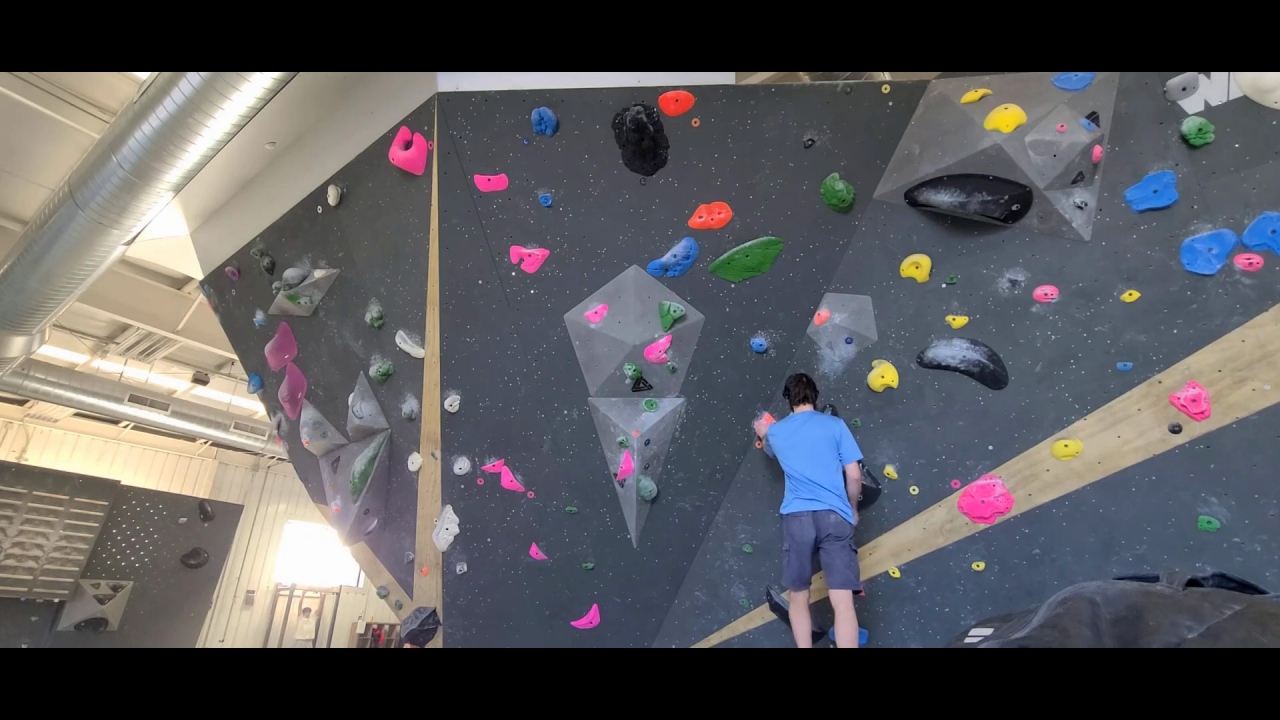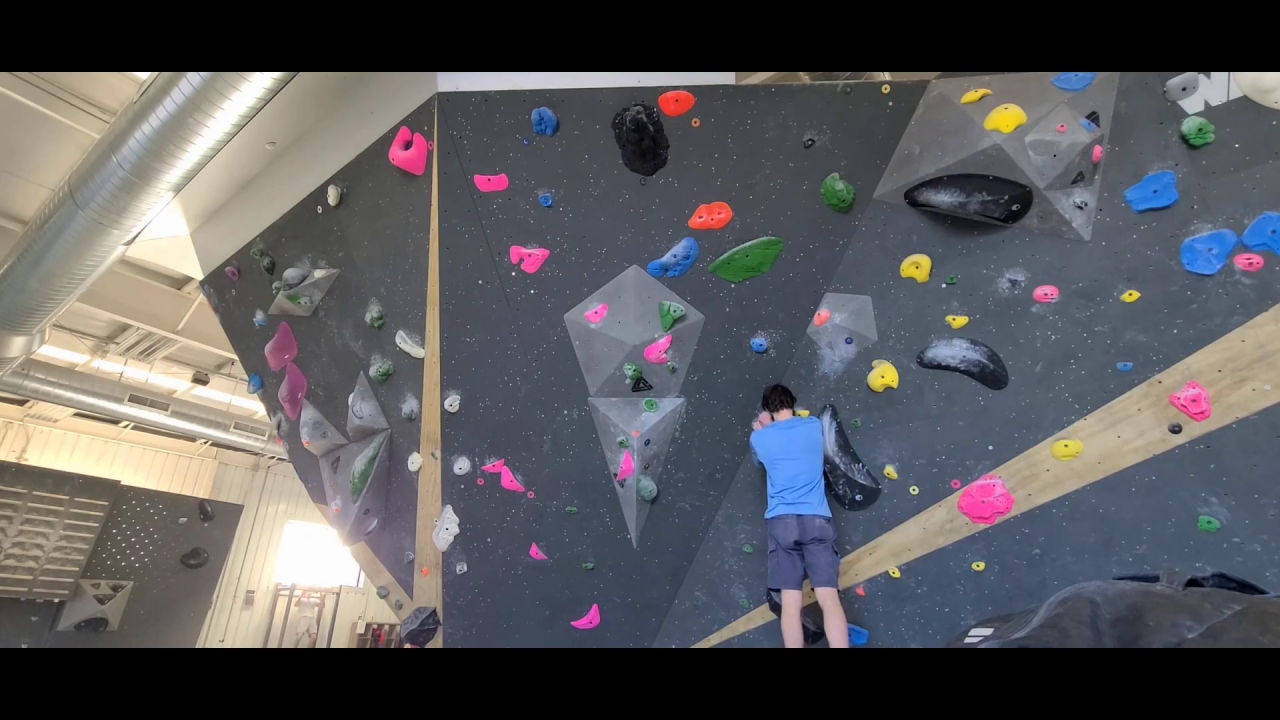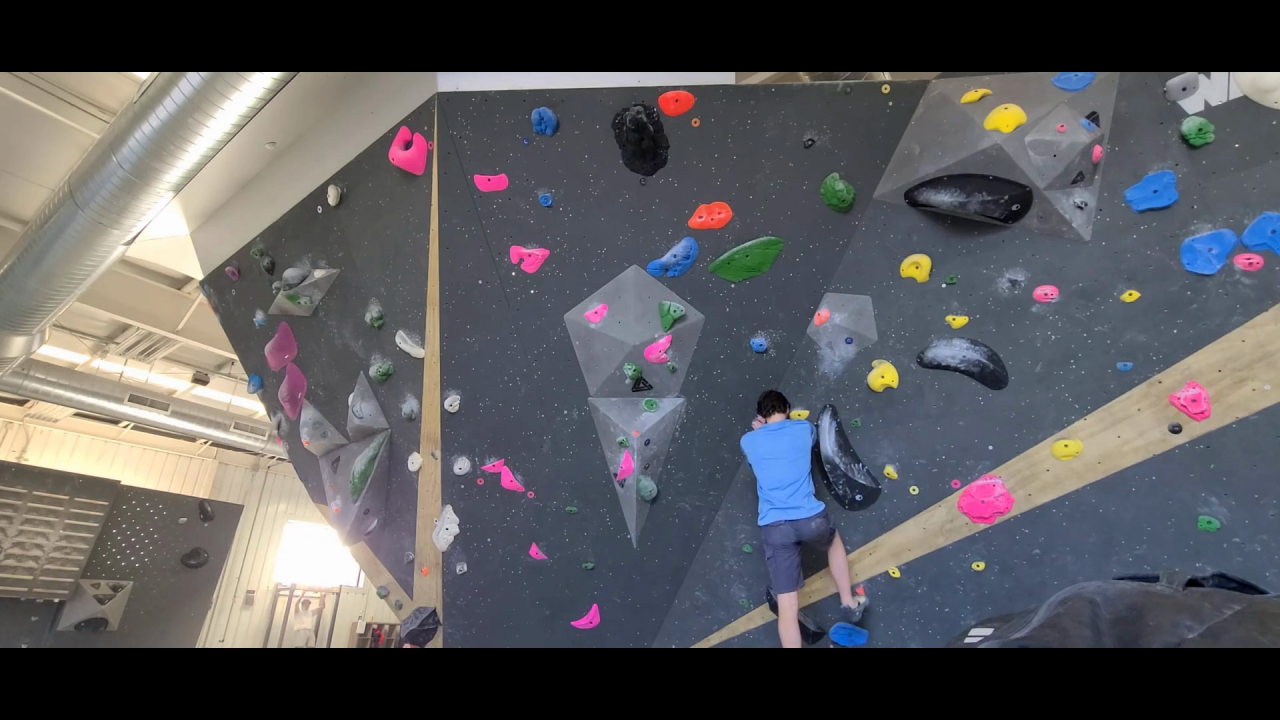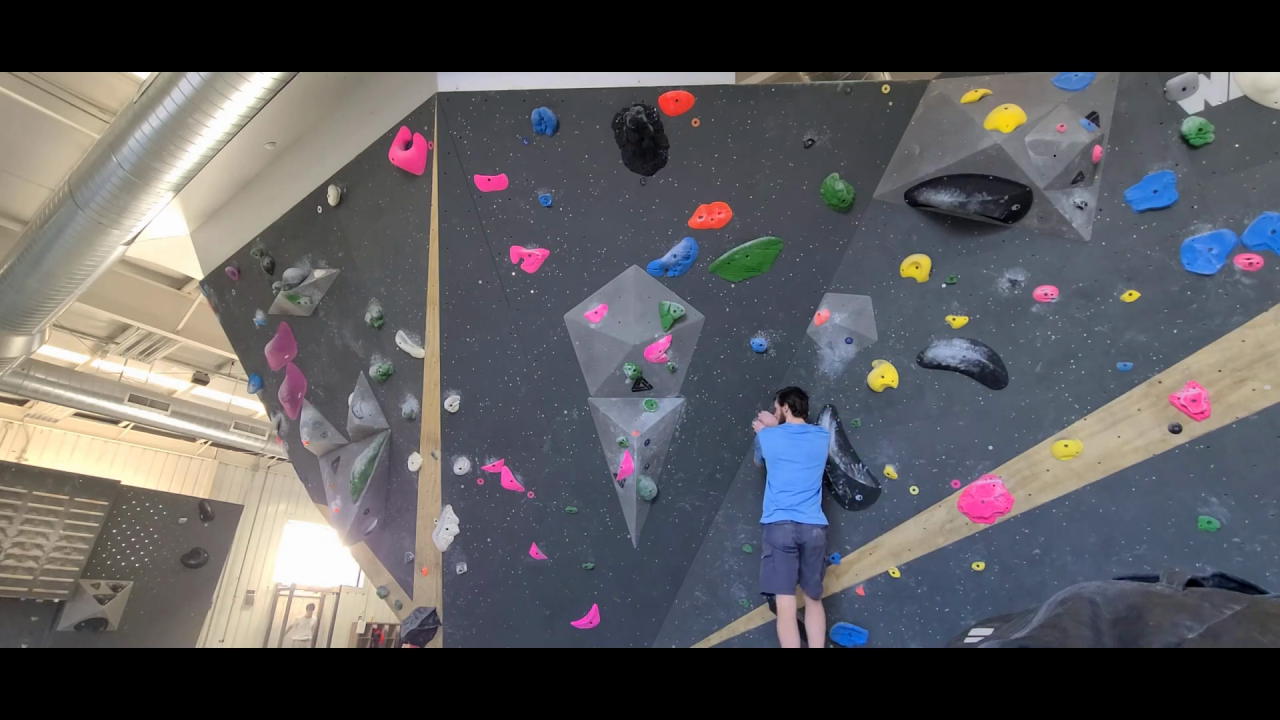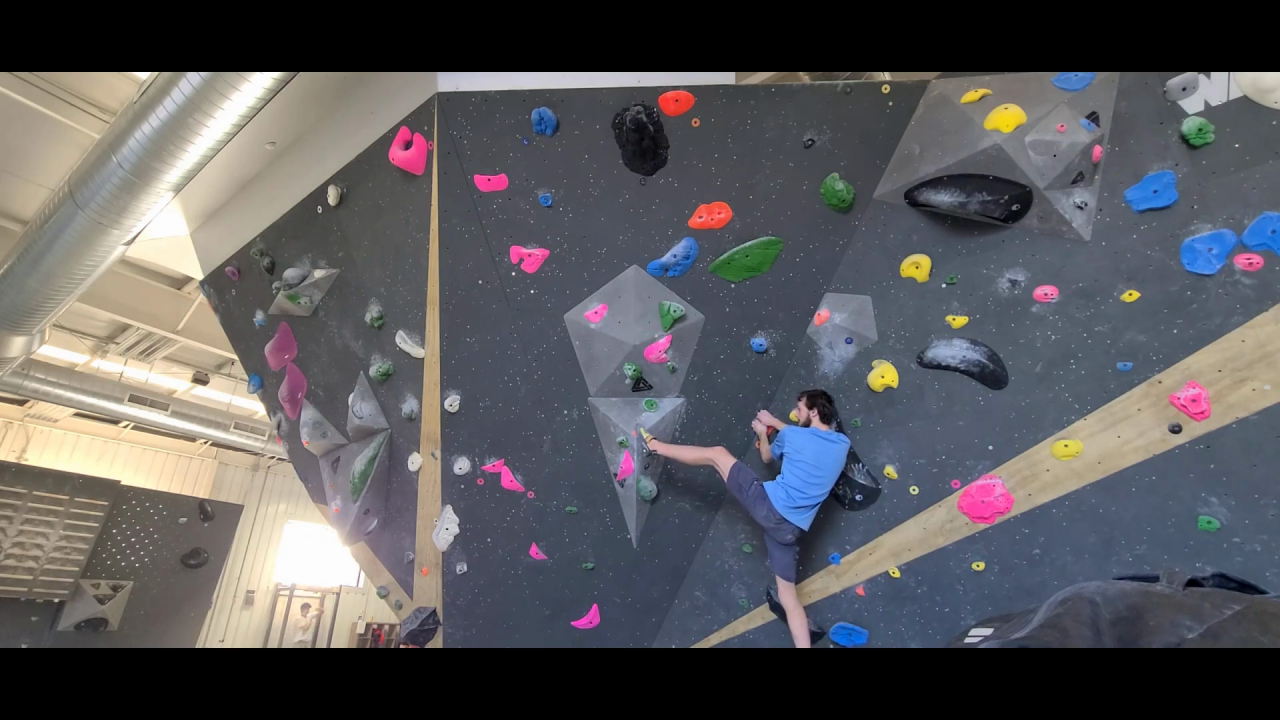
dt=1s
person 1, frame 1
left shoulder: (776, 431)
right shoulder: (835, 425)
right elbow: (854, 476)
right wrist: (853, 509)
left hip: (797, 518)
right hip: (834, 517)
left knee: (798, 598)
right knee: (842, 600)
person 1, frame 2
left shoulder: (759, 438)
right shoulder: (814, 426)
left hip: (781, 522)
right hip: (816, 520)
left knee: (790, 601)
right knee: (829, 598)
person 1, frame 3
left shoulder: (748, 441)
right shoulder: (804, 429)
left hip: (775, 526)
right hip: (811, 518)
left knee: (787, 604)
right knee: (833, 539)
right ankle: (848, 603)
person 1, frame 4
left shoulder: (767, 436)
right shoulder: (822, 437)
left hip: (779, 527)
right hip: (814, 527)
left knee: (785, 606)
right knee: (813, 600)
person 1, frame 5
left shoulder: (792, 436)
right shoulder: (842, 444)
left elbow: (767, 456)
left wrist: (762, 433)
right wrist: (774, 422)
left hip: (768, 505)
right hip: (789, 527)
left knee: (716, 454)
right knee: (788, 597)
left ankle: (656, 446)
